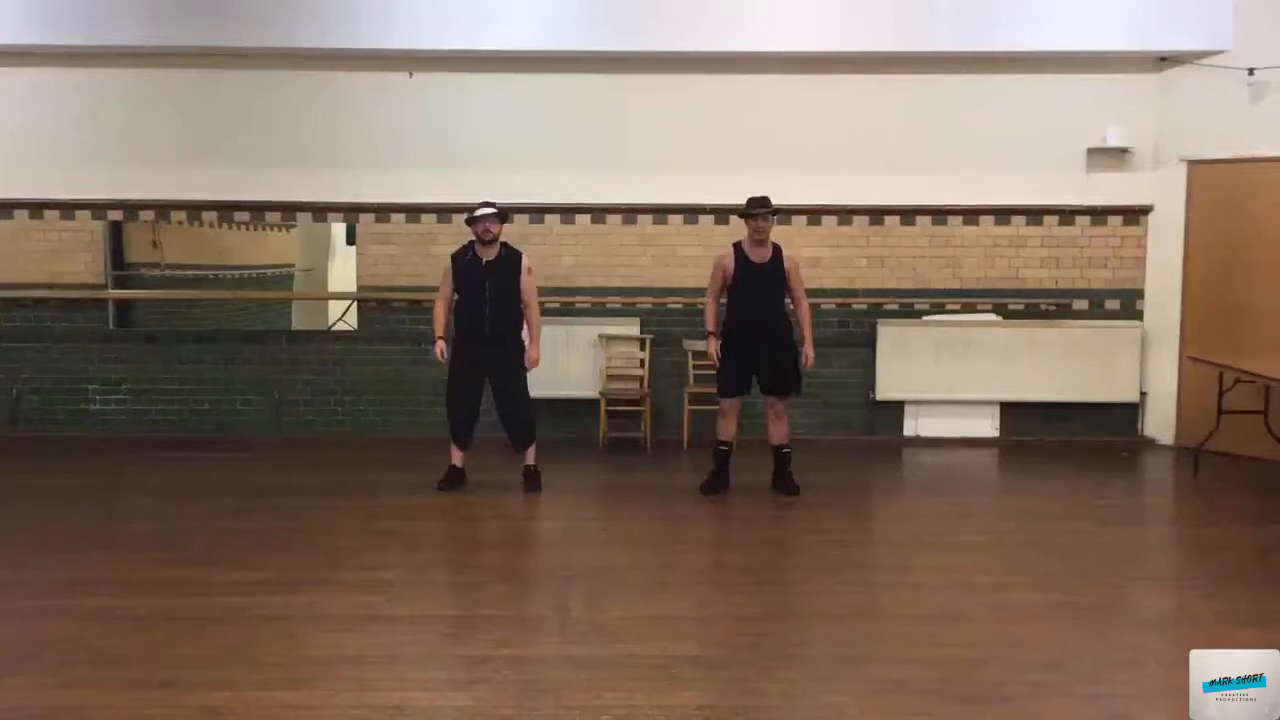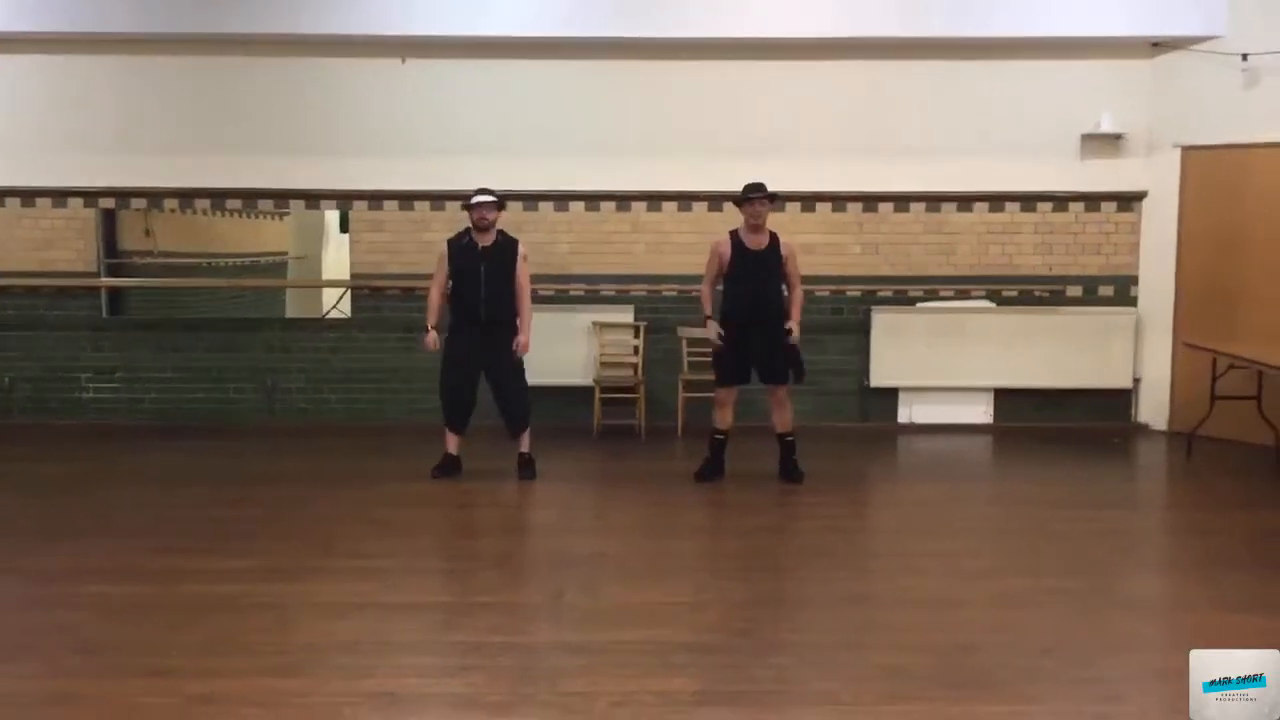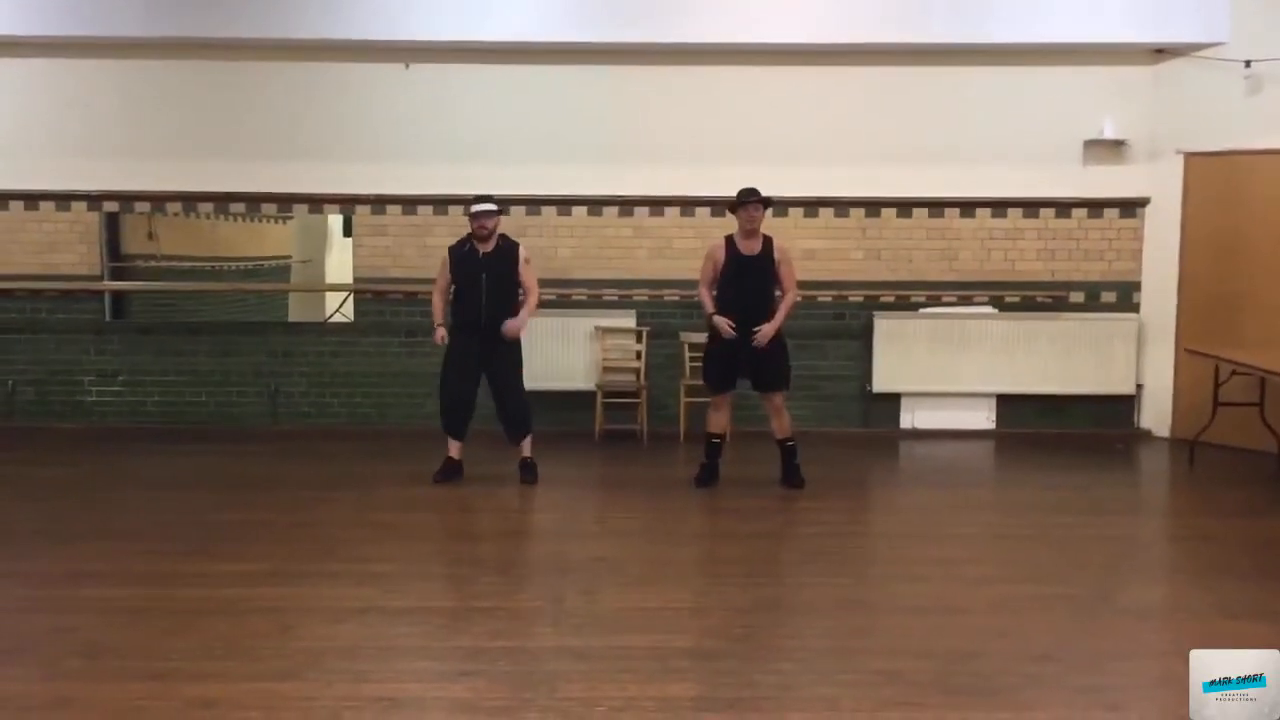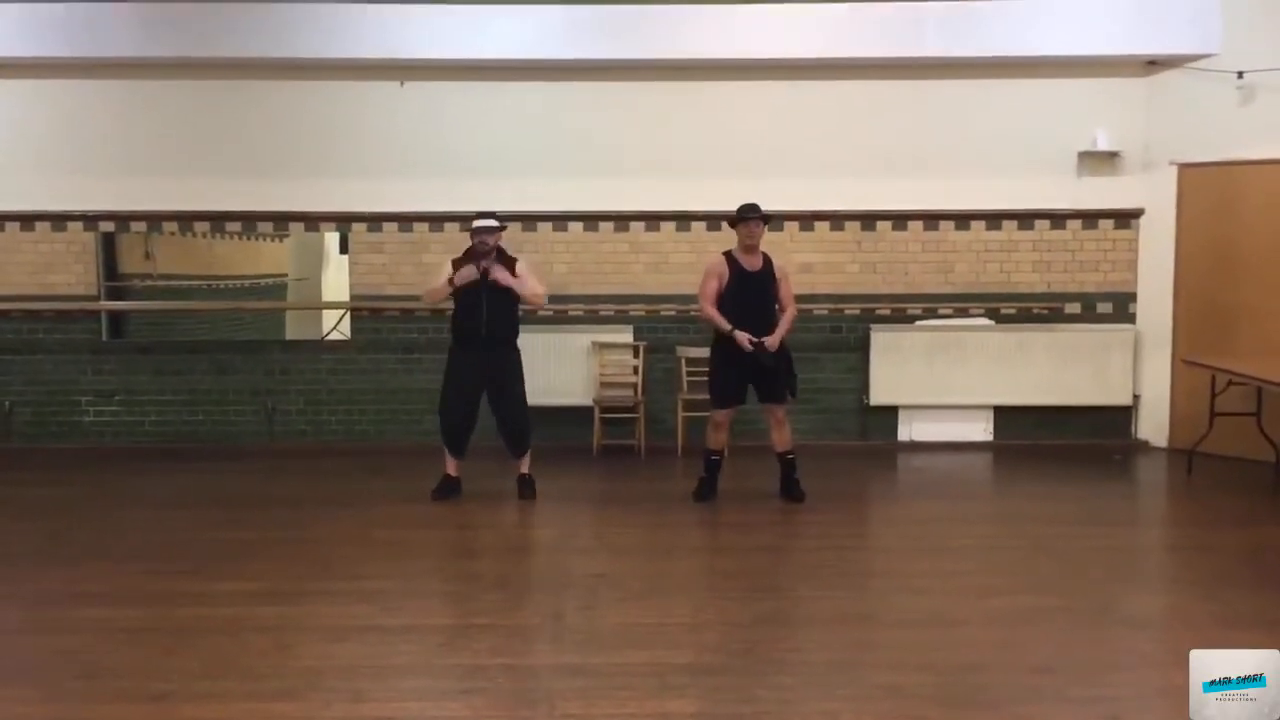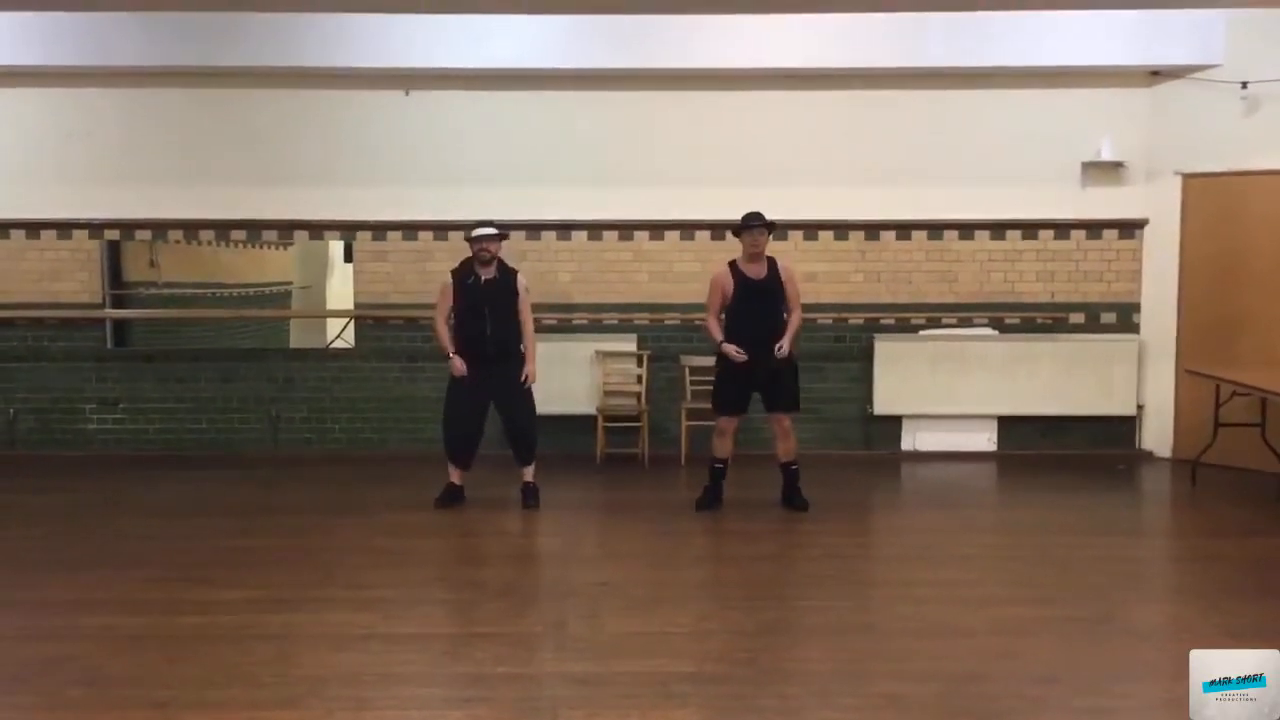
dt=1s
person 1, frame 1
left shoulder: (786, 259)
right shoulder: (727, 258)
left elbow: (800, 301)
right elbow: (712, 298)
left wrist: (808, 341)
right wrist: (711, 335)
left hip: (776, 342)
right hip: (736, 342)
left knee: (777, 407)
right knee: (727, 406)
left ankle: (782, 473)
right ankle: (720, 473)
person 1, frame 2
left shoulder: (782, 247)
right shoulder: (724, 246)
left elbow: (795, 287)
right elbow: (708, 284)
left wrist: (794, 319)
right wrist: (709, 319)
left hip: (774, 330)
right hip: (734, 330)
left knee: (780, 394)
right knee: (724, 395)
left ankle: (788, 461)
right ankle: (715, 460)
person 1, frame 3
left shoulder: (776, 250)
right shoulder: (719, 249)
left elbow: (790, 292)
right elbow: (704, 287)
left wrist: (774, 324)
right wrist: (713, 315)
left hip: (765, 334)
right hip: (726, 334)
left knee: (775, 400)
right knee: (719, 399)
left ankle: (790, 466)
right ankle: (710, 465)
person 1, frame 4
left shoulder: (775, 267)
right shoulder: (720, 265)
left elbow: (789, 307)
right elbow: (706, 306)
left wrist: (778, 335)
right wrist: (733, 332)
left hip: (768, 349)
right hip: (729, 350)
left knee: (778, 414)
right knee: (720, 416)
left ankle: (789, 480)
right ankle: (709, 480)
person 1, frame 5
left shoulder: (782, 271)
right shoulder: (725, 275)
left elbow: (795, 310)
right elbow: (712, 316)
left wrist: (787, 339)
right wrist: (723, 344)
left hip: (776, 358)
right hip: (736, 359)
left knee: (783, 424)
right knee: (725, 424)
left ankle: (791, 490)
right ankle: (714, 489)
person 2, frame 1
left shoulder: (519, 261)
right shoulder: (456, 261)
left elbow: (530, 305)
right elbow: (443, 301)
left wrist: (534, 344)
right wrist: (439, 337)
left hip: (507, 348)
right hip: (467, 348)
left knee: (517, 408)
right knee: (460, 408)
left ankle: (530, 468)
right ankle: (456, 469)
person 2, frame 2
left shoulder: (514, 248)
right shoulder: (452, 247)
left elbow: (523, 292)
right elbow: (438, 289)
left wrist: (524, 331)
right wrist: (431, 327)
left hip: (502, 334)
right hip: (463, 334)
left knee: (514, 394)
right knee: (455, 394)
left ankle: (525, 456)
right ankle: (452, 457)
person 2, frame 3
left shoulder: (516, 252)
right shoulder: (454, 253)
left elbow: (531, 292)
right elbow: (440, 292)
left wrist: (521, 319)
right wrist: (440, 325)
left hip: (503, 339)
right hip: (463, 339)
left knee: (512, 398)
right knee: (454, 398)
left ankle: (527, 460)
right ankle: (453, 460)
person 2, frame 4
left shoulder: (514, 266)
right shoulder: (456, 266)
left elbow: (540, 298)
right elbow: (429, 298)
left wrist: (510, 282)
right wrist: (455, 281)
left hip: (503, 353)
right hip: (464, 353)
left knee: (514, 414)
right knee: (453, 414)
left ankle: (524, 475)
right ankle: (451, 477)
person 2, frame 5
left shoulder: (515, 279)
right shoulder: (455, 280)
left elbow: (526, 322)
right elbow: (441, 320)
left wrist: (530, 362)
right wrist: (452, 355)
left hip: (509, 366)
right hip: (469, 366)
left knee: (522, 424)
right knee: (459, 425)
left ankle: (529, 484)
right ankle: (455, 486)
